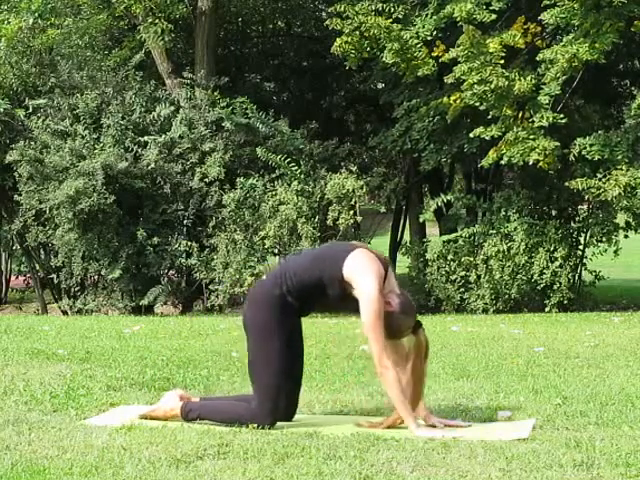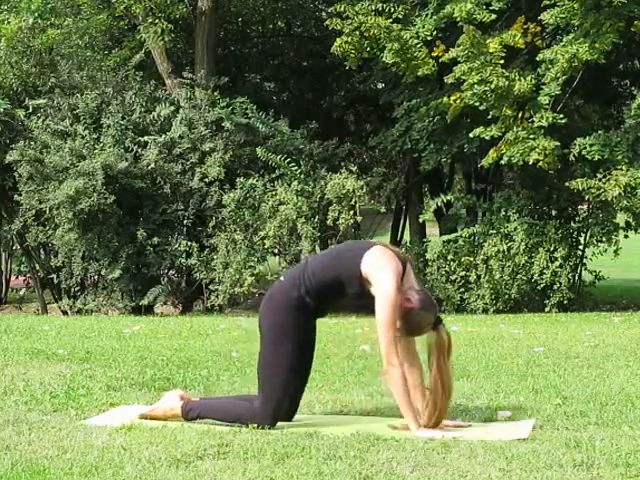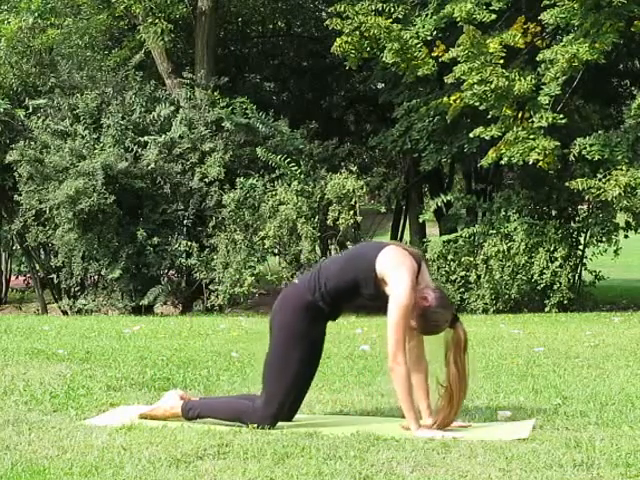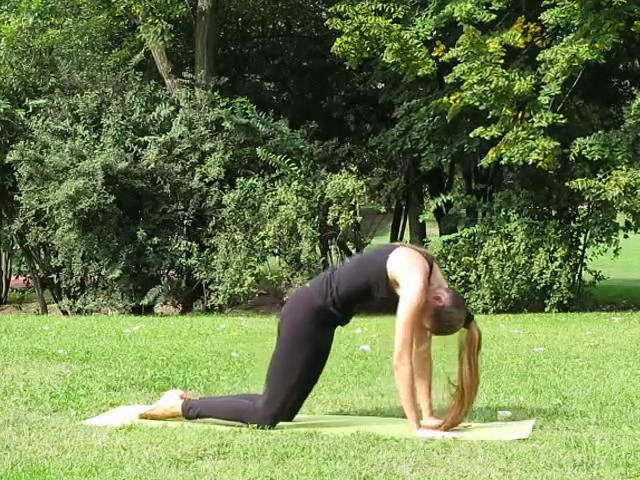
dt=0.3s
person 1, frame 1
left shoulder: (385, 283)
right shoulder: (372, 289)
left elbow: (398, 359)
right elbow: (384, 365)
right wrist: (414, 426)
left hip: (287, 309)
right hip: (269, 305)
left knee: (283, 410)
right knee: (265, 416)
left ankle: (191, 398)
right ankle: (178, 408)
person 1, frame 2
left shoulder: (405, 282)
right shoulder: (389, 283)
left elbow: (408, 354)
right elbow: (391, 362)
left wrist: (427, 414)
right wrist: (416, 426)
left hip: (302, 309)
right hip: (286, 305)
left knee: (284, 410)
right knee: (265, 415)
left ankle: (190, 399)
right ankle: (179, 407)
person 1, frame 3
left shoulder: (418, 282)
right shoulder: (405, 282)
left elbow: (416, 354)
right elbow: (397, 361)
left wrist: (427, 414)
right wrist: (415, 426)
left hip: (314, 312)
right hip: (299, 308)
left knee: (284, 409)
right knee: (266, 415)
left ankle: (192, 399)
right ankle: (179, 407)
person 1, frame 4
left shoulder: (430, 282)
right shoulder: (417, 282)
left elbow: (421, 352)
right elbow: (402, 360)
left wrist: (428, 414)
right wrist: (414, 426)
left hip: (323, 317)
right hip: (310, 312)
left knee: (284, 410)
right knee: (267, 414)
left ankle: (188, 398)
right ankle: (180, 406)
